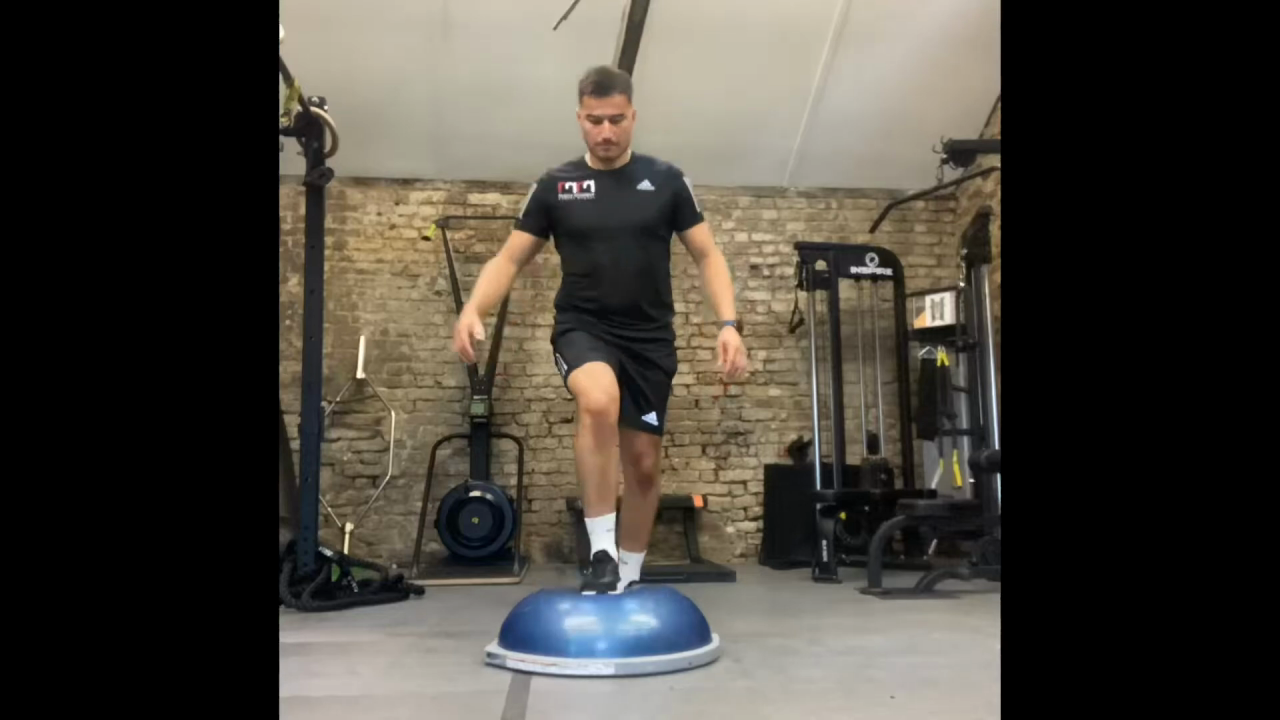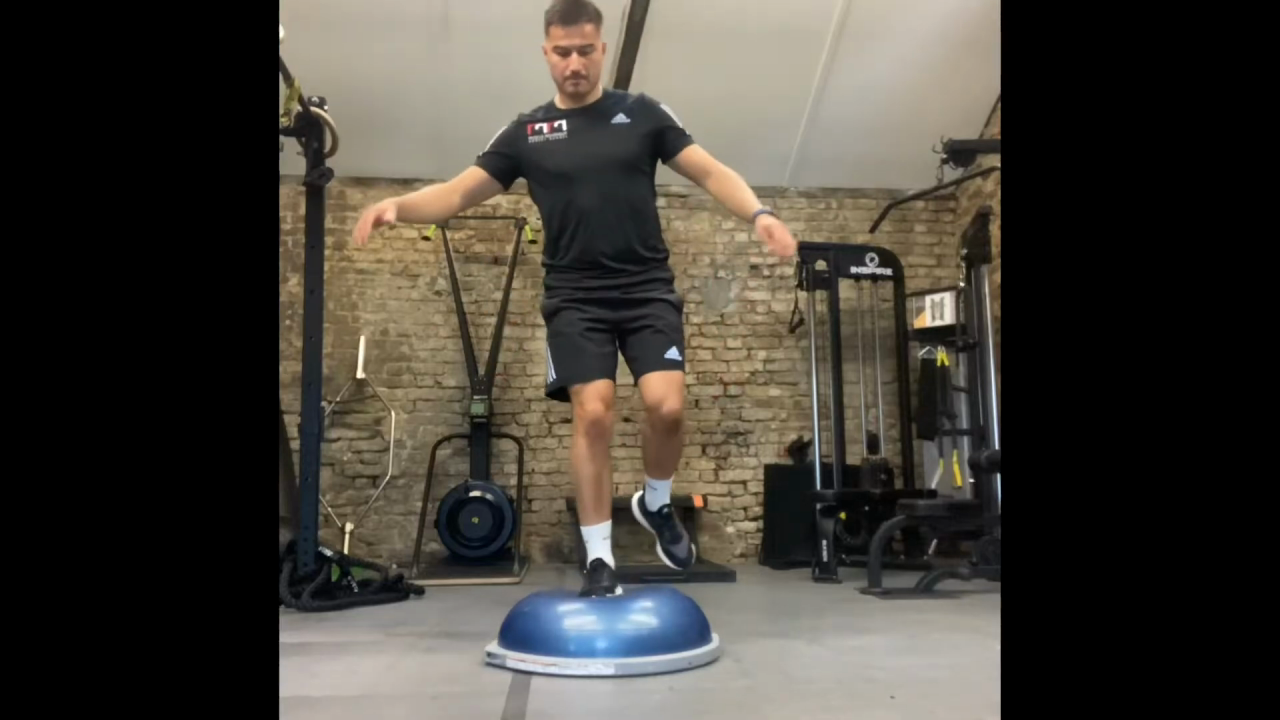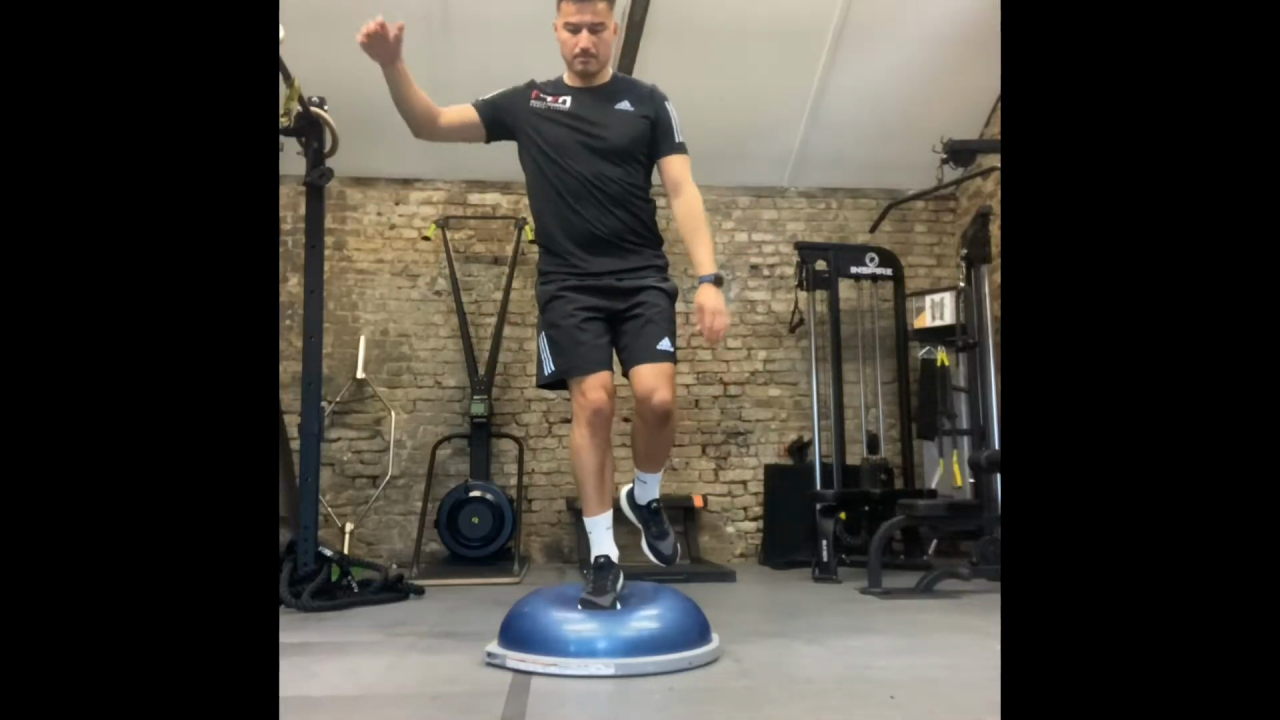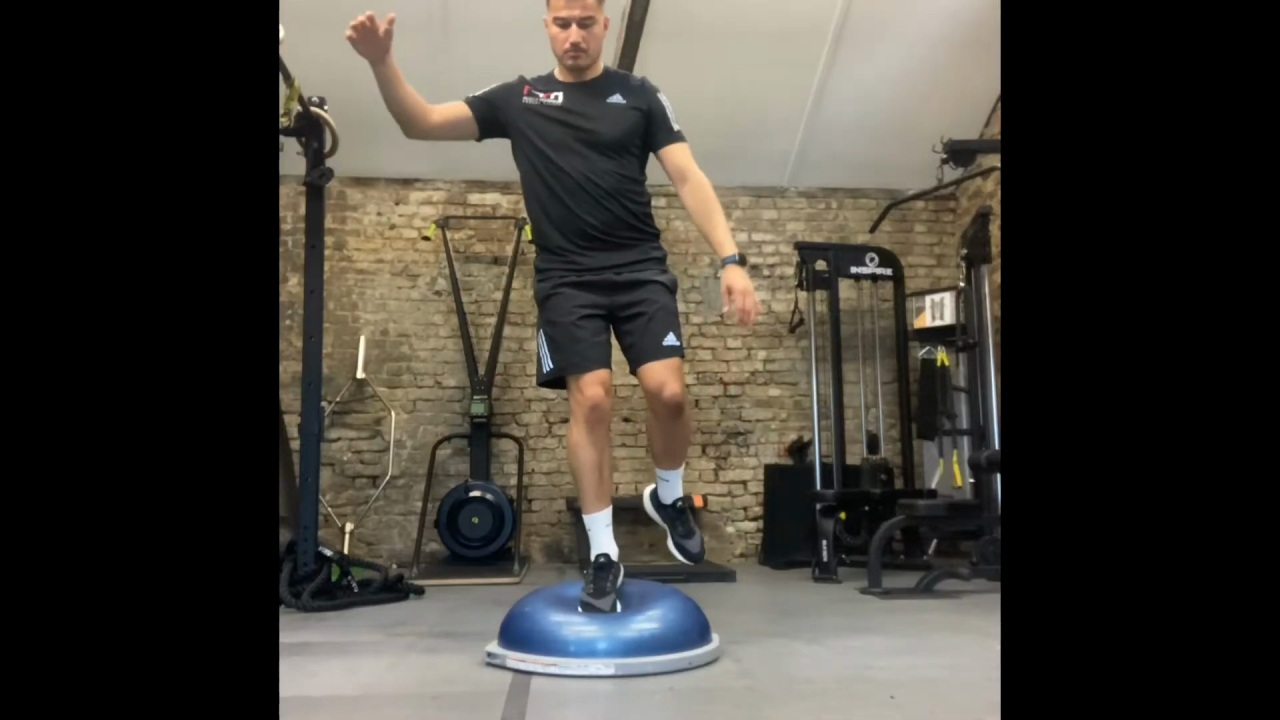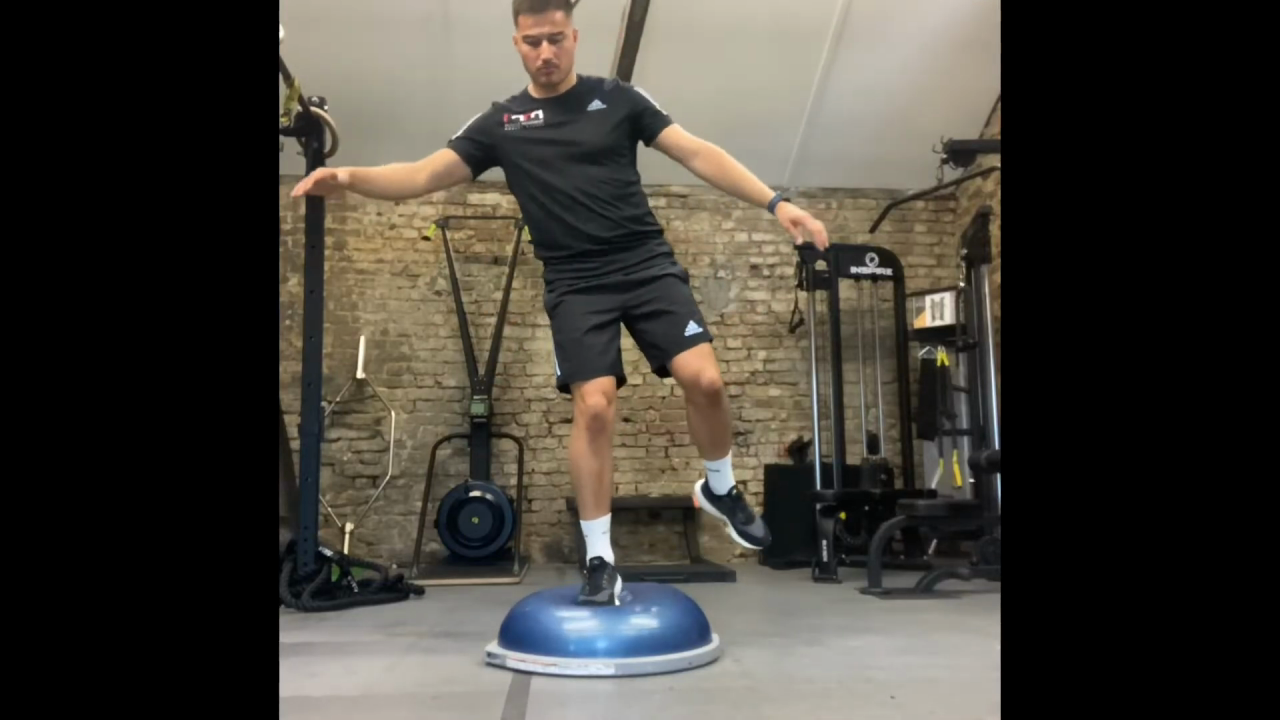
dt=0.7s
person 1, frame 1
left shoulder: (666, 180)
right shoulder: (555, 186)
left elbow: (706, 255)
right elbow: (509, 260)
left wrist: (727, 323)
right wrist: (473, 310)
left hip: (648, 337)
right hip: (583, 328)
left knee: (644, 461)
right knee: (600, 401)
left ankle: (630, 575)
right ankle: (602, 552)
person 1, frame 2
left shoulder: (642, 112)
right shoulder: (526, 133)
left elbow: (709, 171)
right elbow: (456, 194)
left wrist: (758, 214)
right wrist: (398, 206)
left hip: (647, 288)
right hip: (575, 296)
left knee: (666, 406)
right knee: (593, 414)
left ankle: (655, 504)
right ankle: (599, 558)
person 1, frame 3
left shoulder: (648, 102)
right shoulder: (527, 101)
left elbow: (682, 192)
right elbow: (430, 121)
left wrist: (707, 279)
right wrist: (392, 61)
left hip: (640, 274)
right hip: (569, 281)
left knee: (657, 397)
right knee: (591, 402)
left ankle: (645, 498)
right ankle: (603, 555)
person 1, frame 4
left shoulder: (640, 96)
right shoulder: (518, 99)
left elbow: (688, 177)
right elbow: (421, 122)
left wrist: (730, 260)
right wrist: (381, 60)
left hip: (639, 267)
right hip: (566, 277)
left knee: (668, 392)
right knee: (591, 400)
left ankle: (668, 497)
right ankle: (604, 554)
person 1, frame 5
left shoulder: (619, 98)
right shoulder: (500, 123)
left elbow: (697, 153)
right elbow: (423, 175)
left wrist: (775, 202)
right wrist: (350, 176)
left hip: (649, 264)
right hip: (575, 283)
left knee: (704, 379)
right knee: (594, 407)
left ankle: (720, 489)
right ankle: (599, 559)
